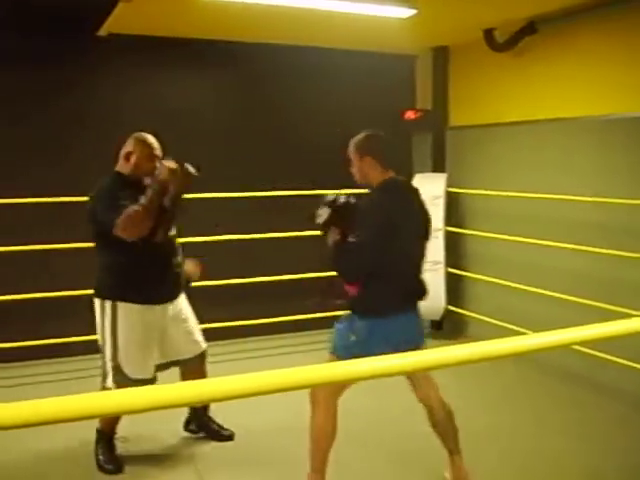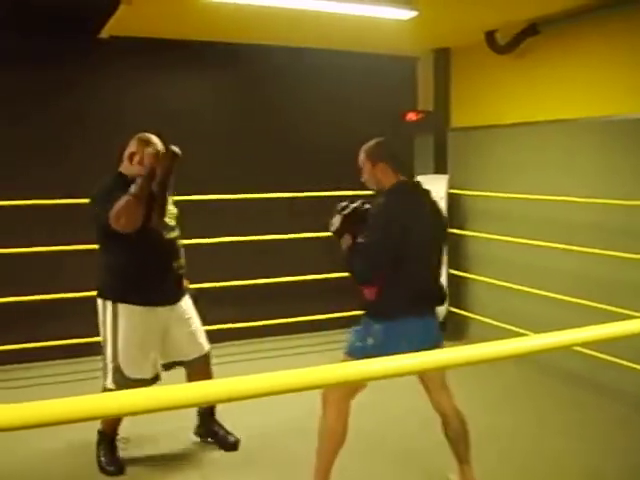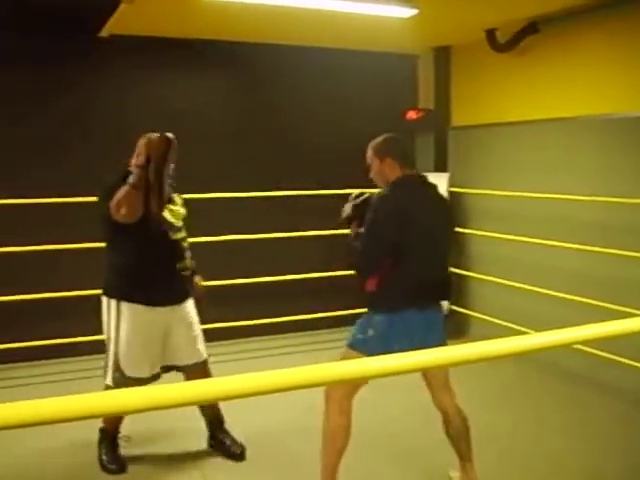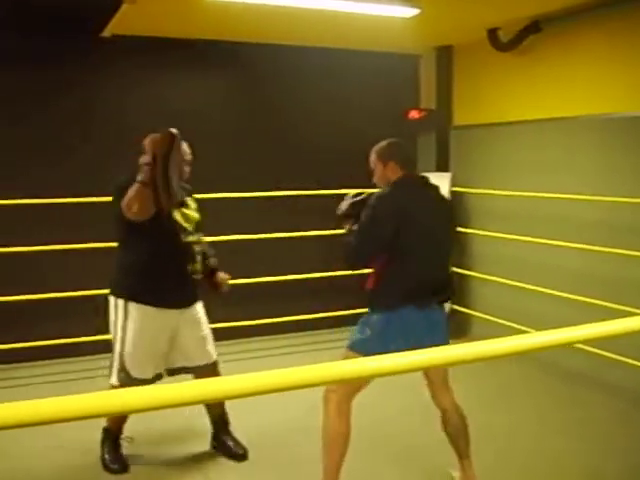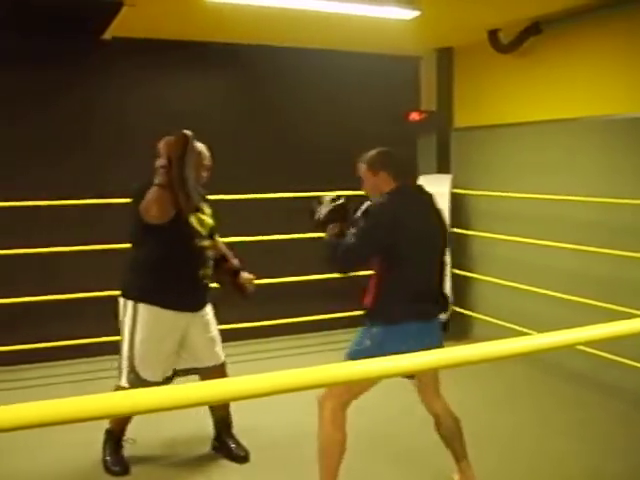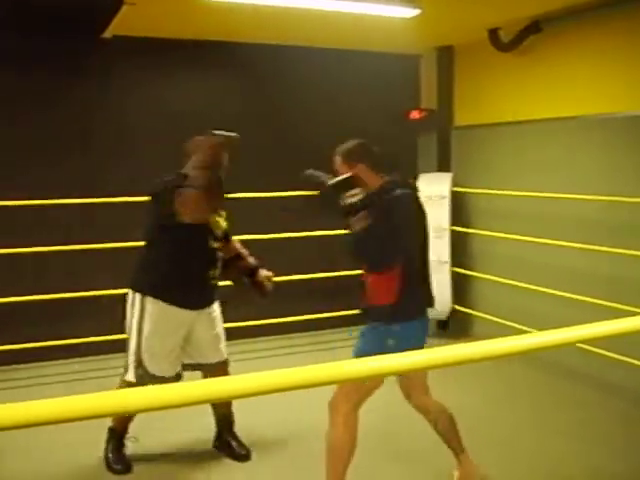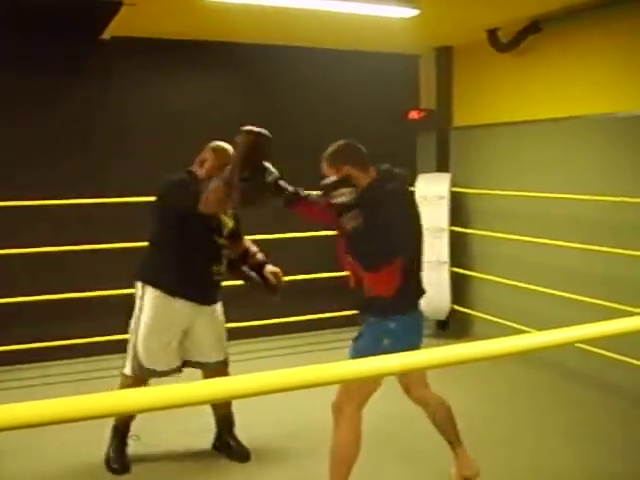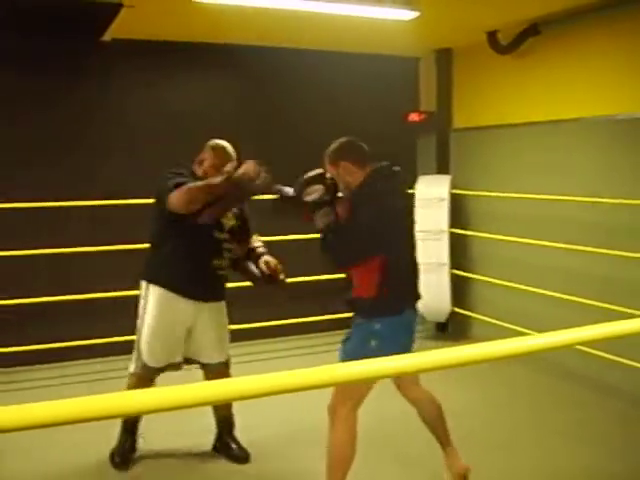
dt=0.1s
person 1, frame 1
left shoulder: (149, 189)
right shoulder: (109, 193)
right elbow: (132, 231)
left wrist: (181, 264)
right wrist: (157, 189)
left hip: (170, 295)
right hip: (126, 301)
left knee: (195, 355)
right knee: (123, 378)
left ankle: (198, 417)
right ankle: (104, 441)
person 1, frame 2
left shoulder: (156, 188)
right shoulder: (111, 192)
right elbow: (126, 222)
left wrist: (178, 273)
right wrist: (147, 176)
left hip: (173, 298)
right hip: (128, 302)
left knee: (199, 357)
right knee: (123, 379)
left ankle: (207, 422)
right ankle: (106, 442)
person 1, frame 3
left shoulder: (166, 189)
right shoulder: (121, 189)
right elbow: (126, 213)
left wrist: (190, 273)
right wrist: (143, 165)
left hip: (178, 299)
right hip: (132, 301)
left knee: (198, 366)
right knee: (124, 377)
left ankle: (217, 432)
right ankle: (108, 441)
person 1, frame 4
left shoulder: (183, 193)
right shoulder: (135, 189)
right elbow: (138, 211)
left wrist: (212, 269)
right wrist: (150, 163)
left hip: (187, 301)
right hip: (141, 302)
left knee: (208, 368)
right knee: (129, 377)
left ankle: (221, 433)
right ankle: (110, 441)
person 1, frame 5
left shoulder: (197, 199)
right shoulder: (157, 191)
left elbow: (210, 241)
right elbow: (158, 214)
left wrist: (237, 271)
right wrist: (166, 165)
left hip: (196, 303)
right hip: (151, 303)
left knee: (215, 370)
right knee: (135, 379)
left ankle: (223, 435)
right ankle: (112, 442)
person 1, frame 6
left shoulder: (212, 197)
right shoulder: (175, 189)
left elbow: (225, 241)
right elbow: (196, 212)
left wrist: (254, 269)
right wrist: (203, 163)
left hip: (202, 301)
right hip: (159, 299)
left knee: (217, 367)
right knee: (141, 374)
left ankle: (225, 433)
right ankle: (115, 440)
person 1, frame 7
left shoulder: (225, 198)
right shoulder: (184, 185)
left elbow: (235, 241)
right elbow: (216, 202)
left wrist: (260, 263)
right wrist: (244, 155)
left hip: (206, 297)
right hip: (163, 293)
left knee: (216, 365)
right knee: (140, 368)
left ankle: (225, 433)
right ankle: (118, 439)
person 1, frame 8
left shoulder: (229, 200)
right shoulder: (179, 182)
left elbow: (244, 239)
right elbow: (182, 203)
left wrist: (261, 257)
right wrist: (231, 180)
left hip: (211, 296)
right hip: (167, 291)
left knee: (218, 366)
right knee: (146, 366)
left ankle: (225, 435)
right ankle: (128, 432)
person 2, frame 1
left shoulder: (376, 207)
right shoulder: (412, 202)
left elbow: (353, 268)
left wrist: (333, 232)
right wrist: (355, 225)
left hip: (372, 319)
right hip: (406, 313)
left knee: (323, 397)
right knee: (427, 392)
person 2, frame 2
left shoulder: (387, 209)
right shoulder: (429, 205)
left elbow: (365, 270)
left wrist: (346, 236)
left hip: (388, 321)
right hip: (424, 317)
left knee: (335, 397)
right knee: (443, 400)
person 2, frame 3
left shoulder: (388, 202)
right shoulder: (437, 201)
left elbow: (365, 261)
left wrist: (355, 224)
left hip: (392, 316)
right hip: (430, 312)
left knee: (337, 394)
right knee: (444, 397)
person 2, frame 4
left shoulder: (387, 201)
right shoulder: (440, 204)
left elbow: (358, 256)
left wrist: (353, 221)
left hip: (392, 315)
right hip: (431, 312)
left knee: (336, 396)
right knee: (443, 396)
person 2, frame 5
left shoulder: (387, 211)
right shoulder: (428, 210)
left elbow: (346, 259)
left wrist: (332, 226)
left hip: (392, 325)
right hip: (426, 322)
left knee: (331, 403)
right knee: (433, 400)
person 2, frame 6
left shoulder: (396, 202)
right shoulder: (390, 199)
left elbow: (375, 258)
left wrist: (357, 211)
left hip: (394, 322)
right hip: (411, 317)
left knee: (343, 405)
right knee: (420, 397)
person 2, frame 7
left shoulder: (386, 197)
right shoulder: (371, 196)
left elbow: (377, 256)
right elbow: (324, 211)
left wrist: (350, 213)
right wrist: (281, 185)
left hip: (393, 315)
right hip: (400, 312)
left knee: (347, 407)
right knee: (419, 391)
person 2, frame 8
left shoulder: (377, 196)
right shoulder: (387, 189)
left elbow: (345, 255)
right elbow: (350, 230)
left wrist: (320, 210)
right wrist: (322, 206)
left hip: (380, 317)
right hip: (398, 310)
left knee: (342, 408)
right knee: (411, 389)
